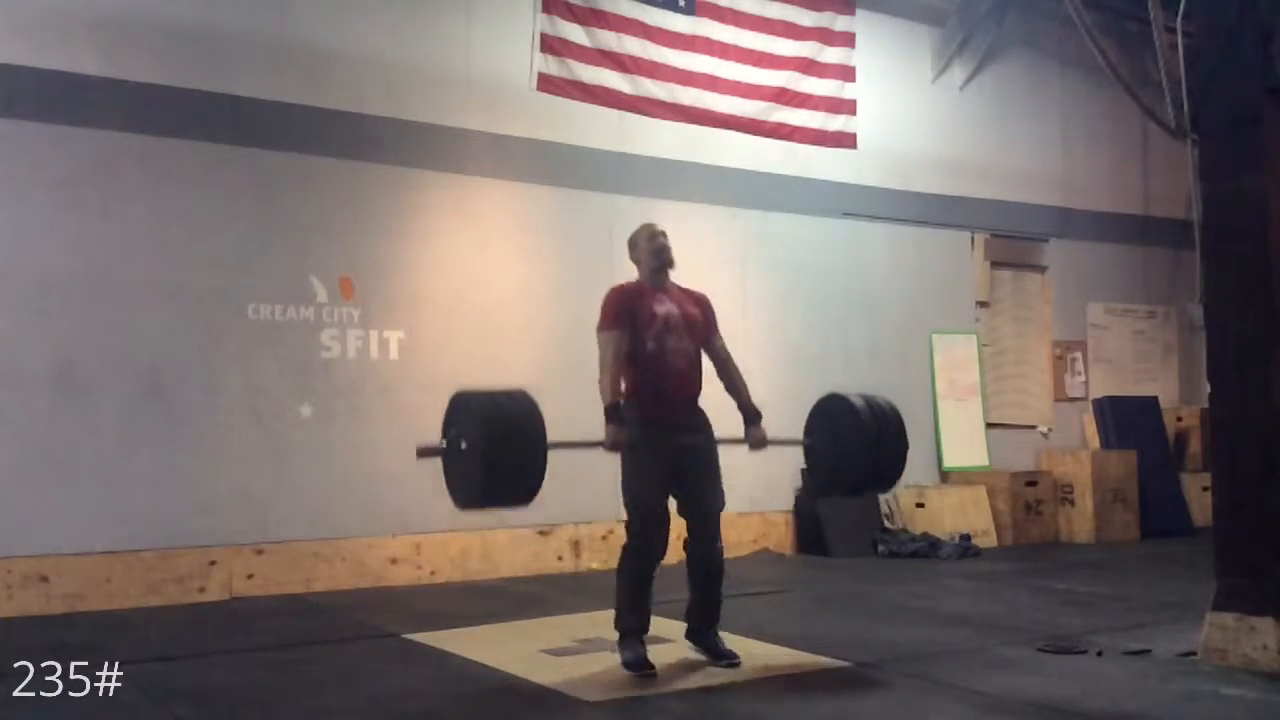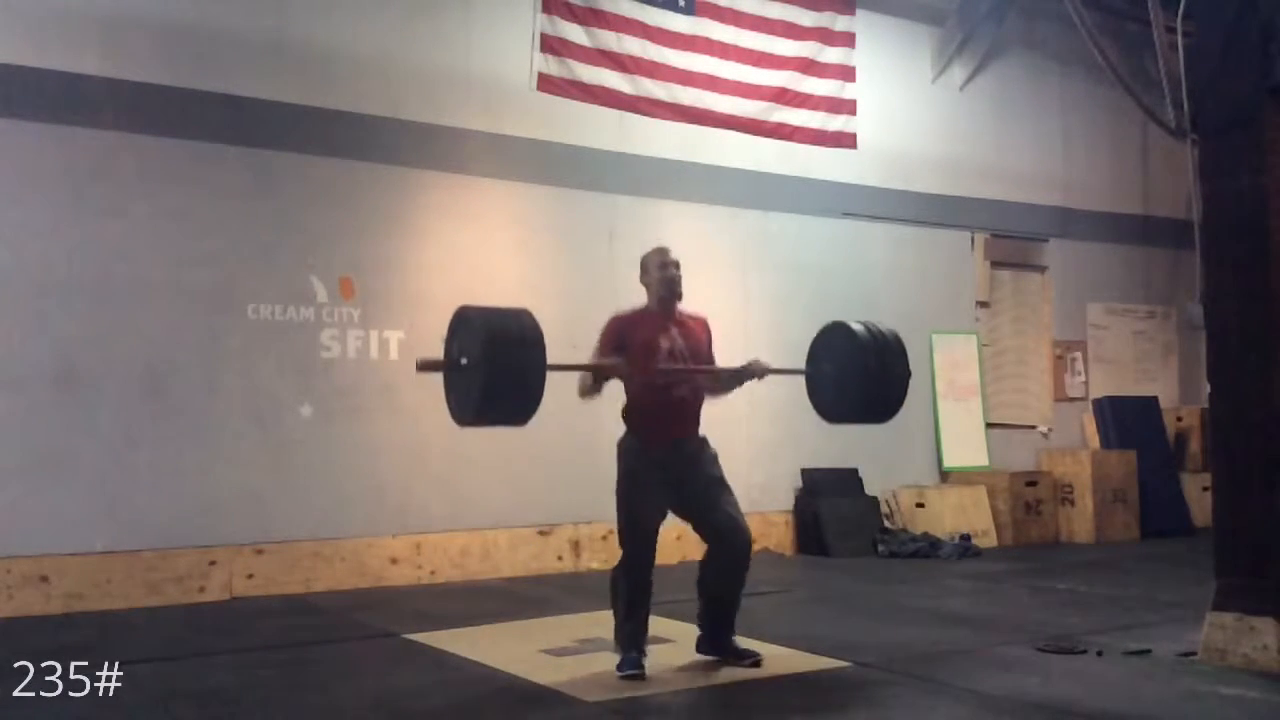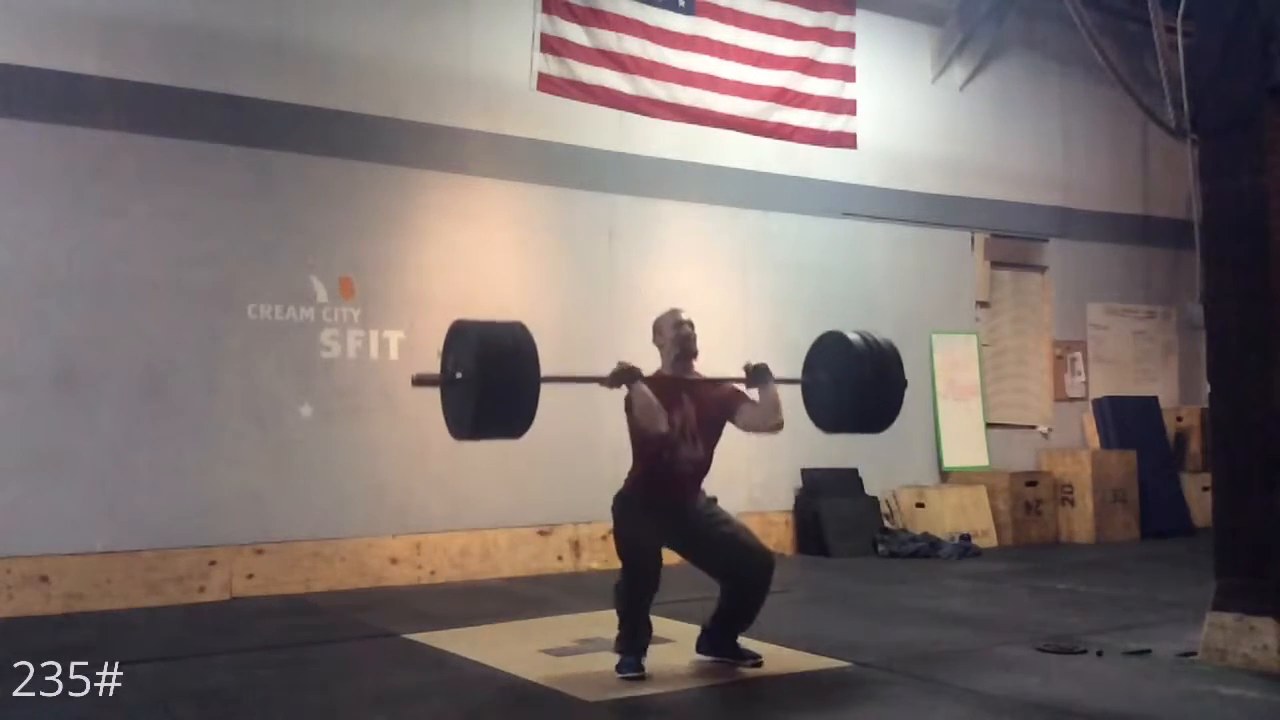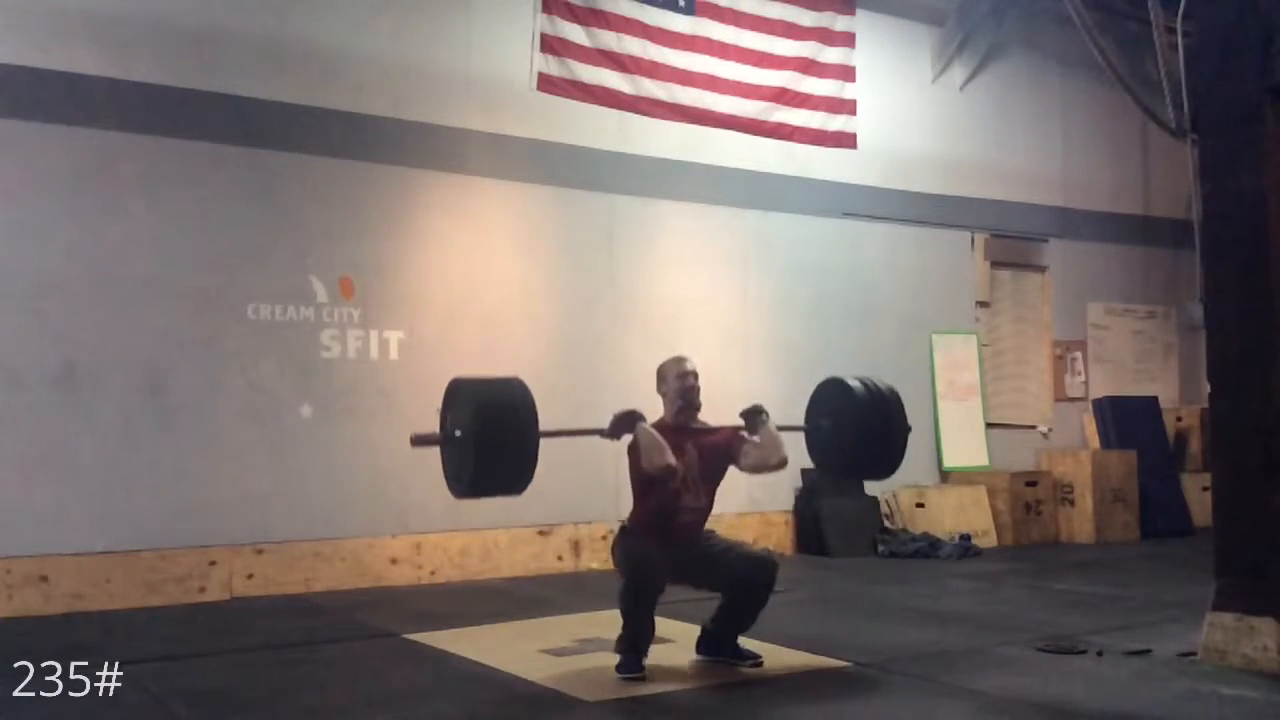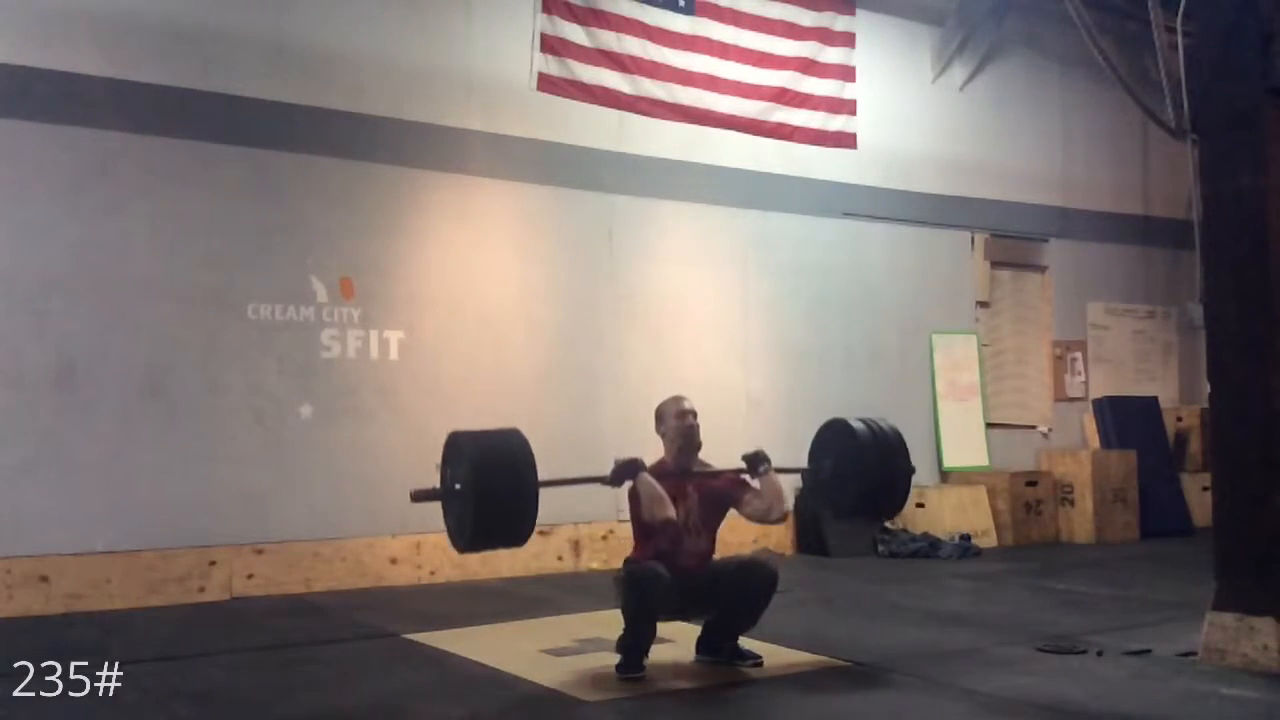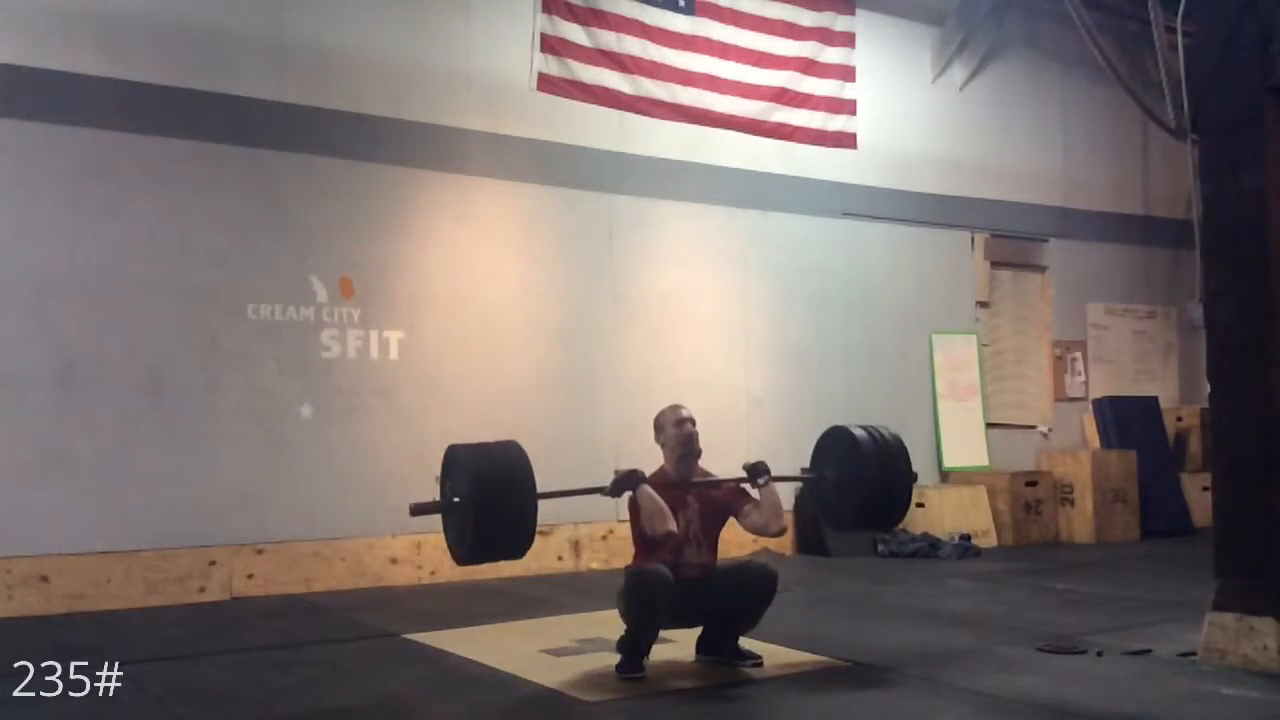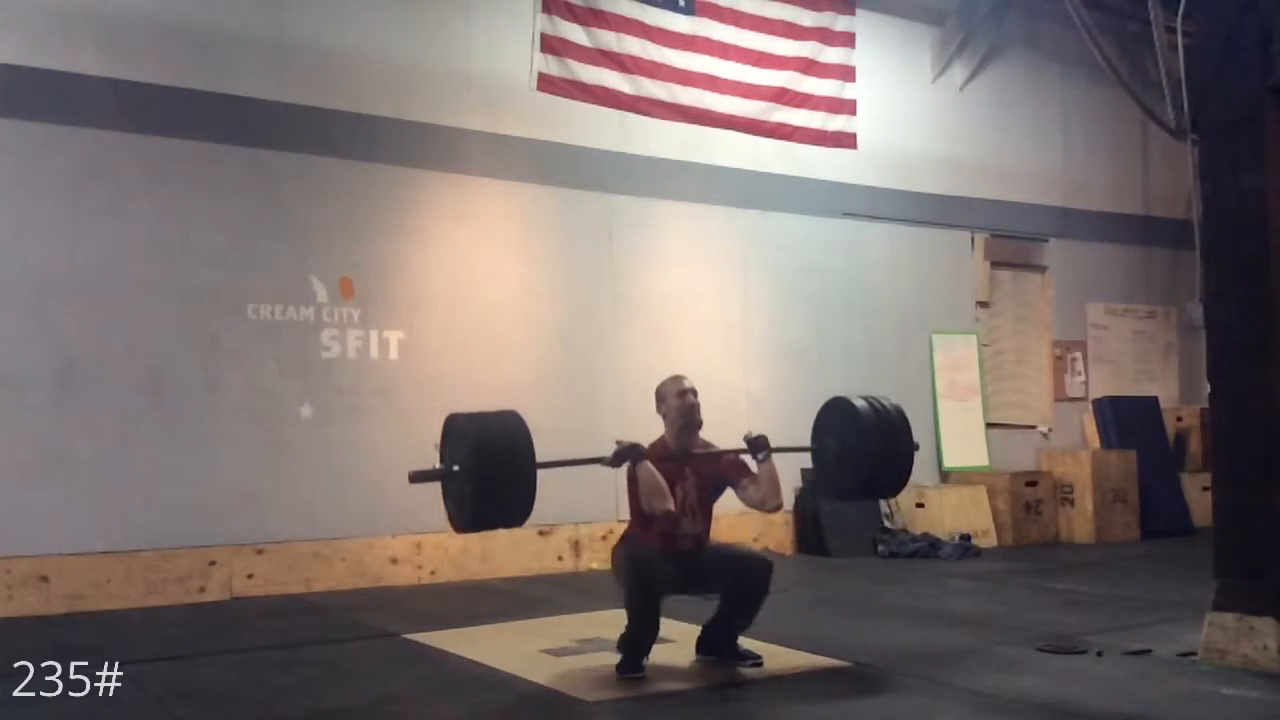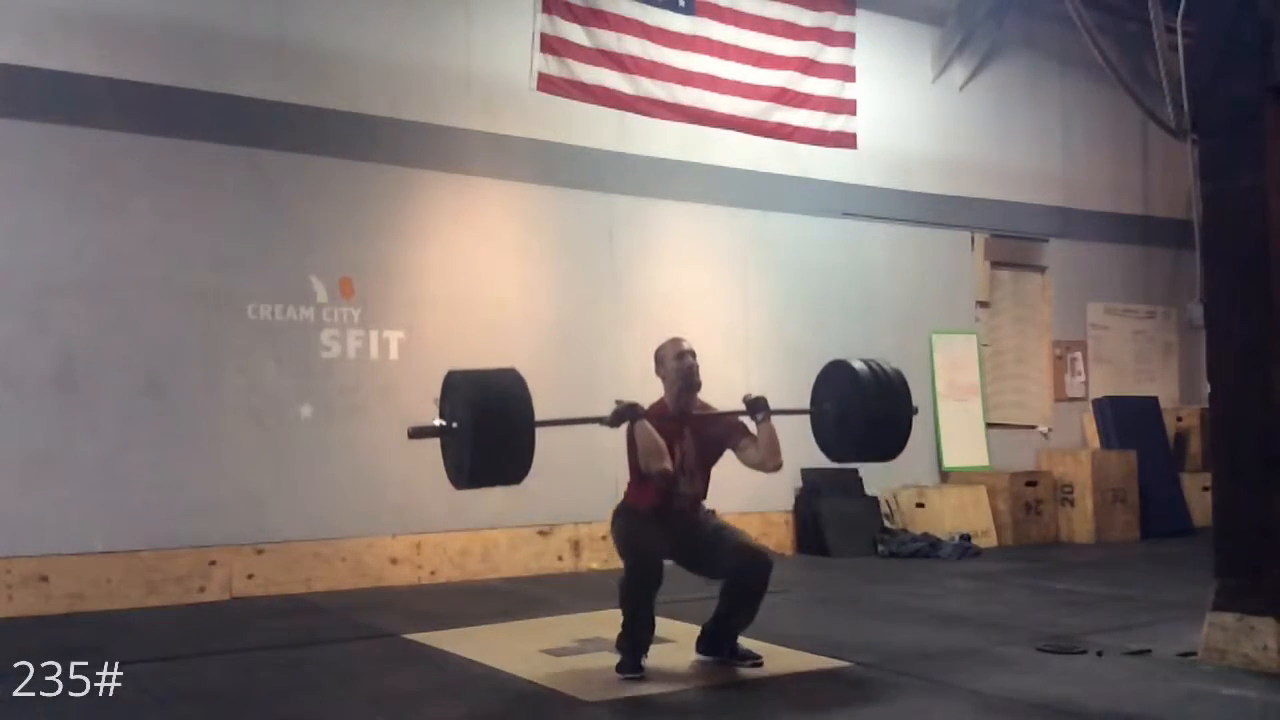
dt=0.2s
person 1, frame 1
left shoulder: (695, 301)
right shoulder: (624, 298)
left elbow: (724, 361)
right elbow: (610, 360)
left wrist: (752, 418)
right wrist: (614, 418)
left hip: (693, 425)
right hip: (645, 427)
left knee: (706, 533)
right knee: (648, 536)
left ankle: (703, 630)
right ankle: (631, 638)
person 1, frame 2
left shoulder: (699, 326)
right shoulder: (627, 326)
left elbow: (712, 383)
right elbow: (587, 387)
left wrist: (745, 372)
right wrist: (604, 369)
left hip: (692, 452)
right hip: (644, 454)
left knee: (733, 540)
right knee: (638, 553)
left ankle: (716, 636)
right ankle: (630, 646)
person 1, frame 3
left shoulder: (718, 392)
right shoulder: (646, 388)
left elbow: (771, 422)
right elbow: (656, 430)
left wrist: (762, 381)
right wrist: (632, 382)
left hip: (691, 503)
right hip: (642, 501)
left knee: (756, 562)
right knee: (641, 564)
left ankle: (719, 638)
right ankle: (631, 649)
person 1, frame 4
left shoulder: (720, 439)
right shoulder: (649, 438)
left elbow: (775, 459)
right elbow: (667, 466)
left wrist: (760, 423)
right wrist: (636, 427)
left hip: (694, 541)
right hip: (646, 539)
left knee: (761, 568)
right knee: (644, 567)
left ankle: (718, 641)
right ankle: (632, 649)
person 1, frame 5
left shoulder: (721, 481)
right shoulder: (648, 481)
left elbow: (775, 512)
right elbow: (665, 520)
left wrist: (762, 470)
right wrist: (637, 475)
left hip: (701, 580)
right hip: (651, 583)
left knee: (761, 575)
right knee: (645, 577)
left ankle: (717, 642)
right ankle: (633, 652)
person 1, frame 6
left shoulder: (721, 489)
right shoulder: (649, 490)
left elbow: (775, 525)
right elbow: (665, 532)
left wrist: (762, 480)
right wrist: (637, 486)
left hip: (702, 588)
right hip: (652, 585)
left knee: (761, 577)
right knee: (649, 580)
left ankle: (717, 642)
right ankle: (633, 652)
person 1, frame 7
left shoulder: (720, 460)
right shoulder: (648, 460)
left elbow: (771, 501)
right elbow: (663, 510)
left wrist: (761, 454)
right wrist: (637, 459)
left hip: (694, 555)
right hip: (645, 552)
left knee: (756, 566)
right knee: (649, 570)
left ankle: (718, 641)
right ankle: (633, 651)
person 1, frame 8
left shoulder: (719, 420)
right shoulder: (648, 419)
left elbow: (770, 461)
right elbow: (660, 467)
left wrist: (761, 415)
right wrist: (636, 419)
left hip: (691, 517)
right hip: (642, 518)
left knee: (753, 560)
right knee: (645, 562)
left ankle: (718, 641)
right ankle: (632, 650)
